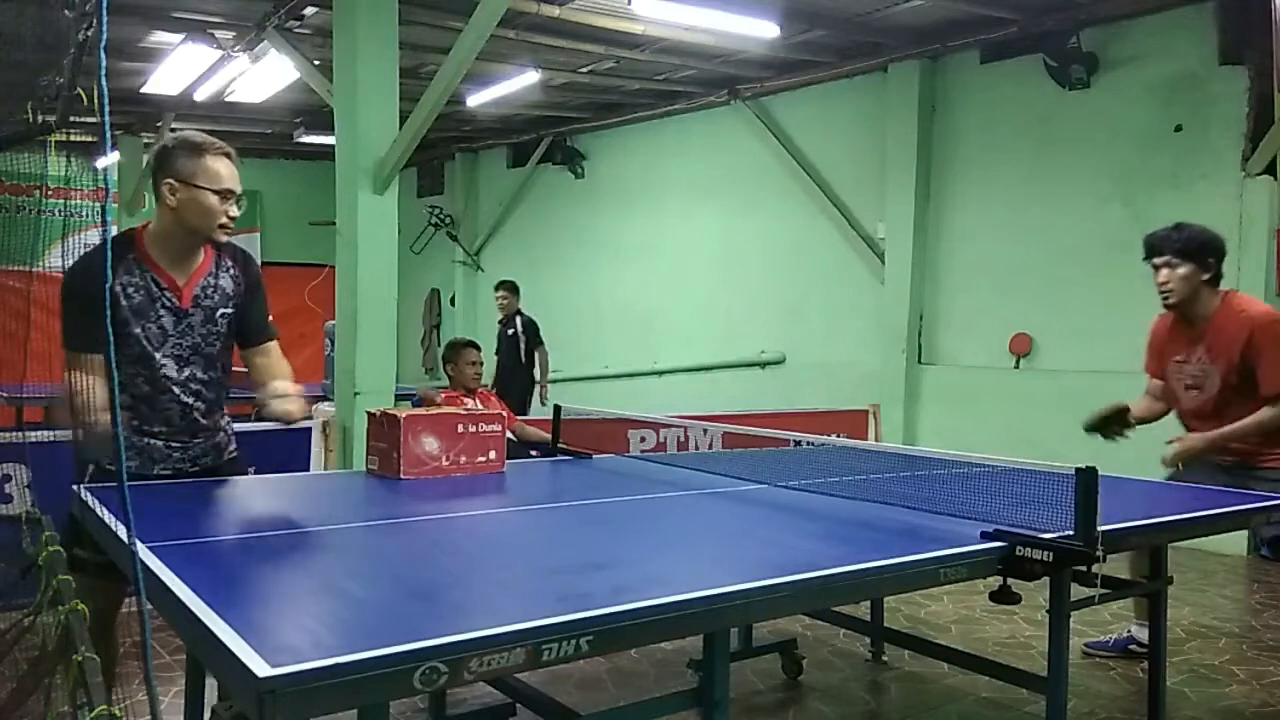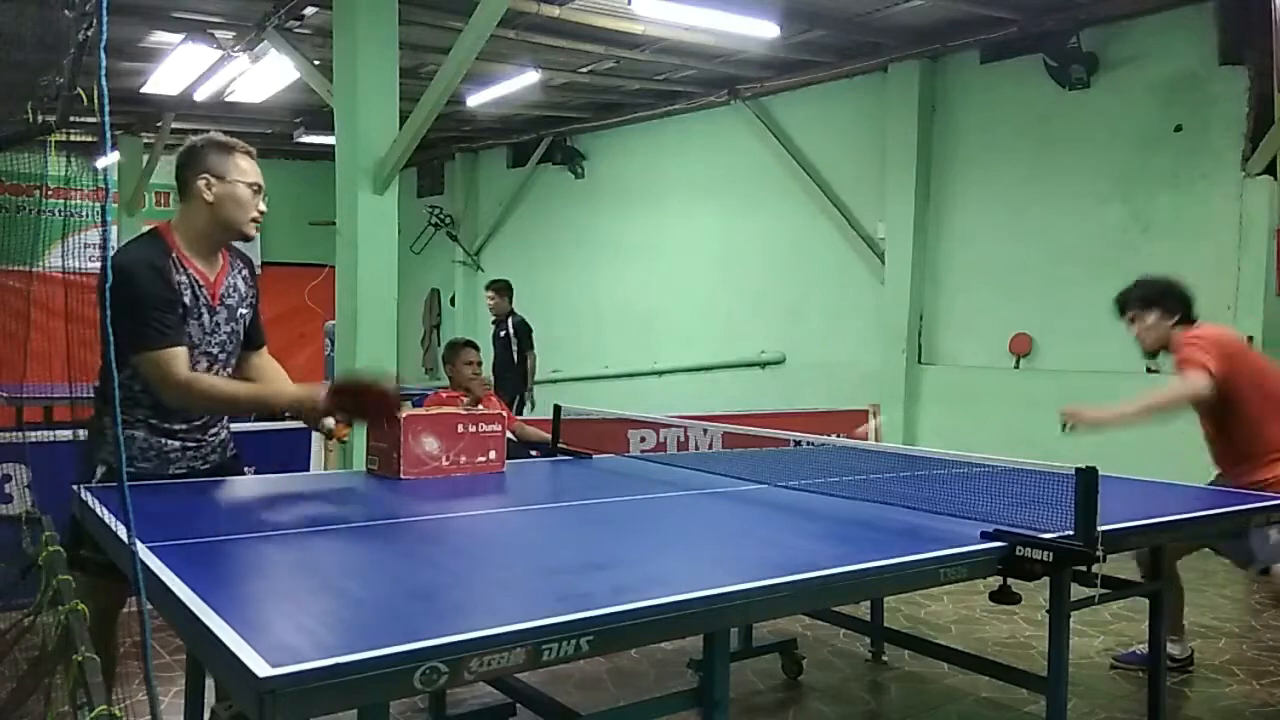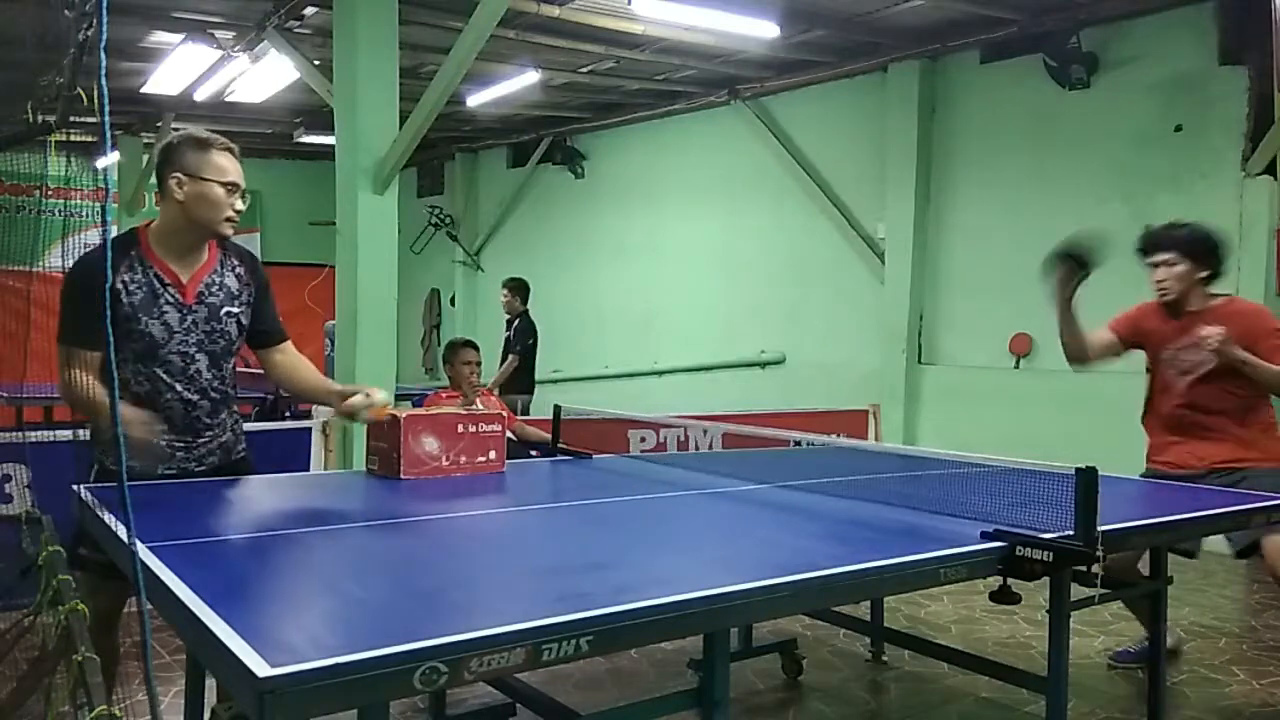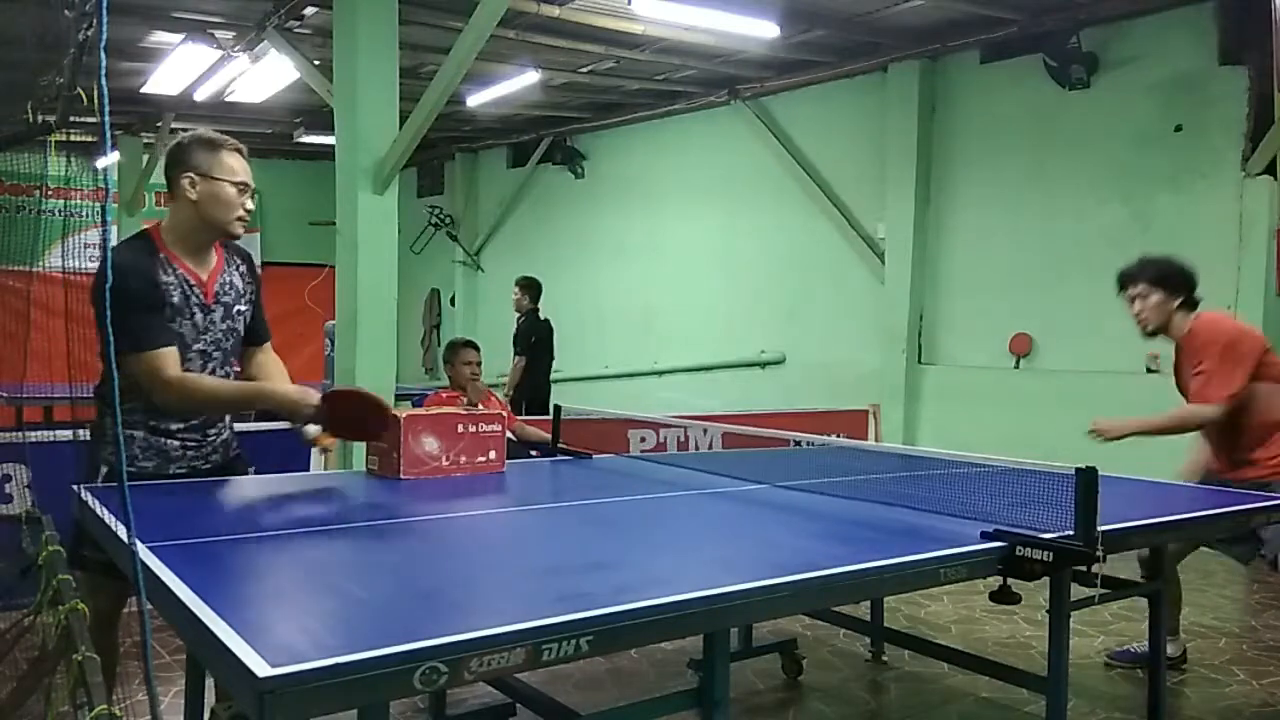
dt=0.5s
person 1, frame 1
left shoulder: (239, 268)
right shoulder: (99, 272)
left elbow: (263, 352)
right elbow: (86, 374)
left wrist: (280, 391)
right wrist: (93, 415)
left hip: (214, 464)
right hip: (123, 469)
right knee: (96, 607)
person 1, frame 2
left shoulder: (242, 270)
right shoulder: (139, 267)
left elbow: (254, 358)
right elbow: (175, 383)
left wrist: (308, 410)
right wrist: (292, 396)
left hip: (213, 462)
right hip: (133, 467)
right knee: (98, 607)
person 1, frame 3
left shoulder: (244, 269)
right shoulder: (102, 269)
left elbow: (279, 356)
right elbow: (78, 370)
left wrist: (339, 395)
right wrist: (118, 415)
left hip: (221, 464)
right hip: (131, 469)
right knee: (101, 606)
person 1, frame 4
left shoulder: (241, 266)
right shoulder: (129, 269)
left elbow: (258, 352)
right elbow: (165, 384)
left wrist: (302, 408)
right wrist: (275, 398)
left hip: (217, 461)
right hip: (136, 467)
right knee: (102, 604)
person 2, frame 1
right shoulder: (1166, 328)
right elbow: (1156, 398)
left wrist: (1209, 441)
right wrist: (1124, 415)
right hip: (1206, 459)
right ankle: (1142, 635)
person 2, frame 2
left shoulder: (1198, 341)
right shoulder: (1201, 350)
left elbow: (1196, 389)
left wrist: (1107, 415)
right hip: (1241, 478)
right knee: (1153, 550)
right ankle: (1175, 648)
person 2, frame 3
right shoulder: (1148, 318)
right elbow: (1080, 353)
left wrist: (1232, 354)
right wrist: (1064, 297)
right hip: (1172, 471)
right knee: (1114, 559)
right ankle: (1160, 639)
person 2, frame 4
left shoulder: (1217, 332)
right shoulder: (1182, 355)
left elbow: (1212, 413)
left wrist: (1130, 427)
right wrist: (1185, 485)
right hip: (1229, 472)
right knee: (1156, 551)
right ankle: (1169, 646)
